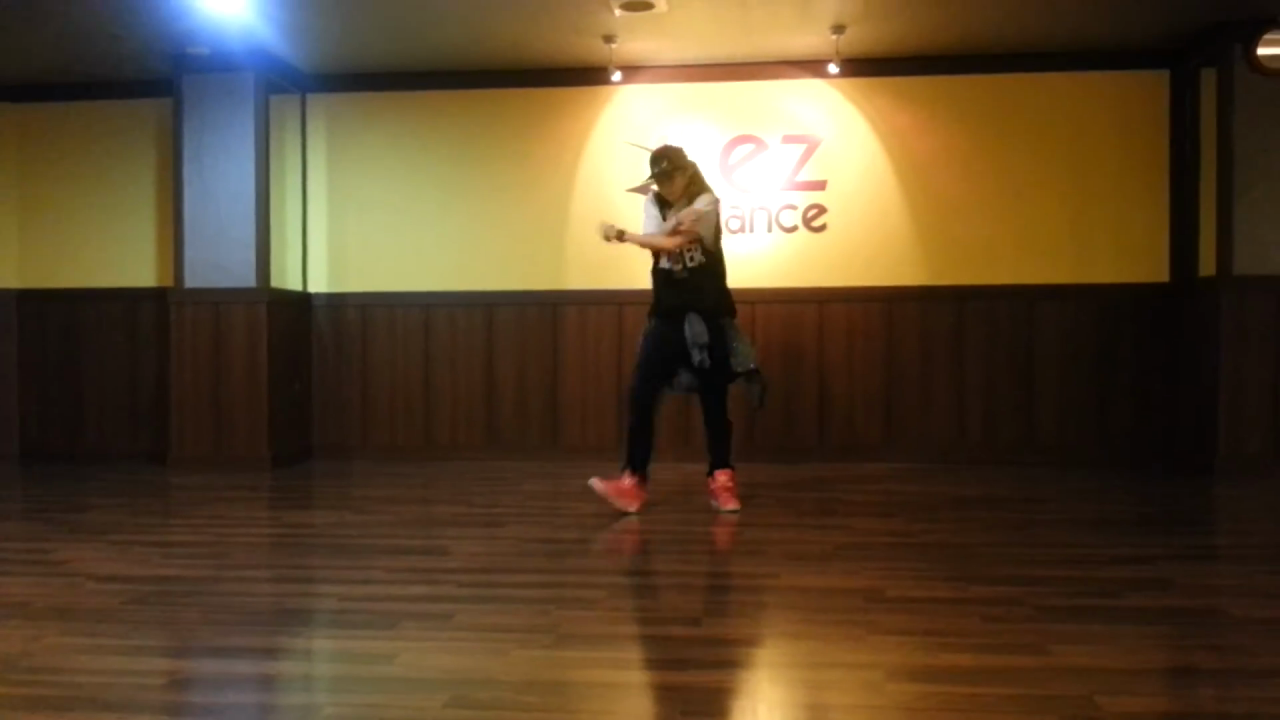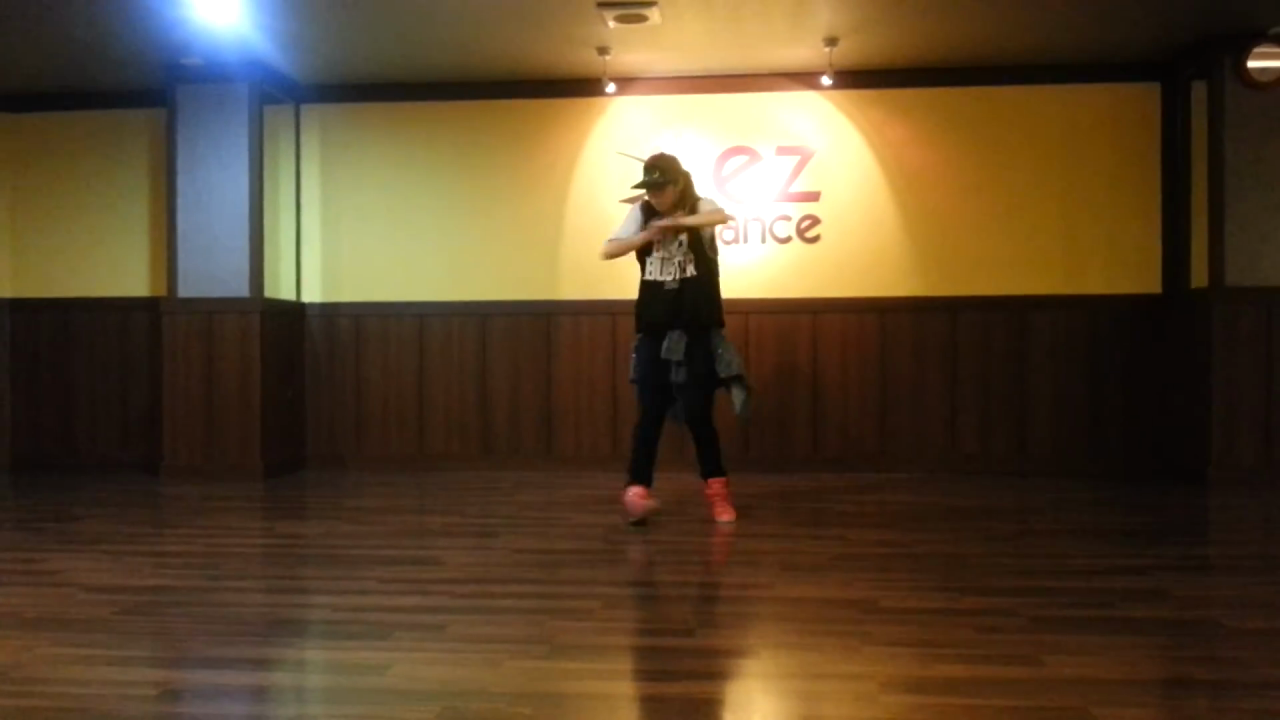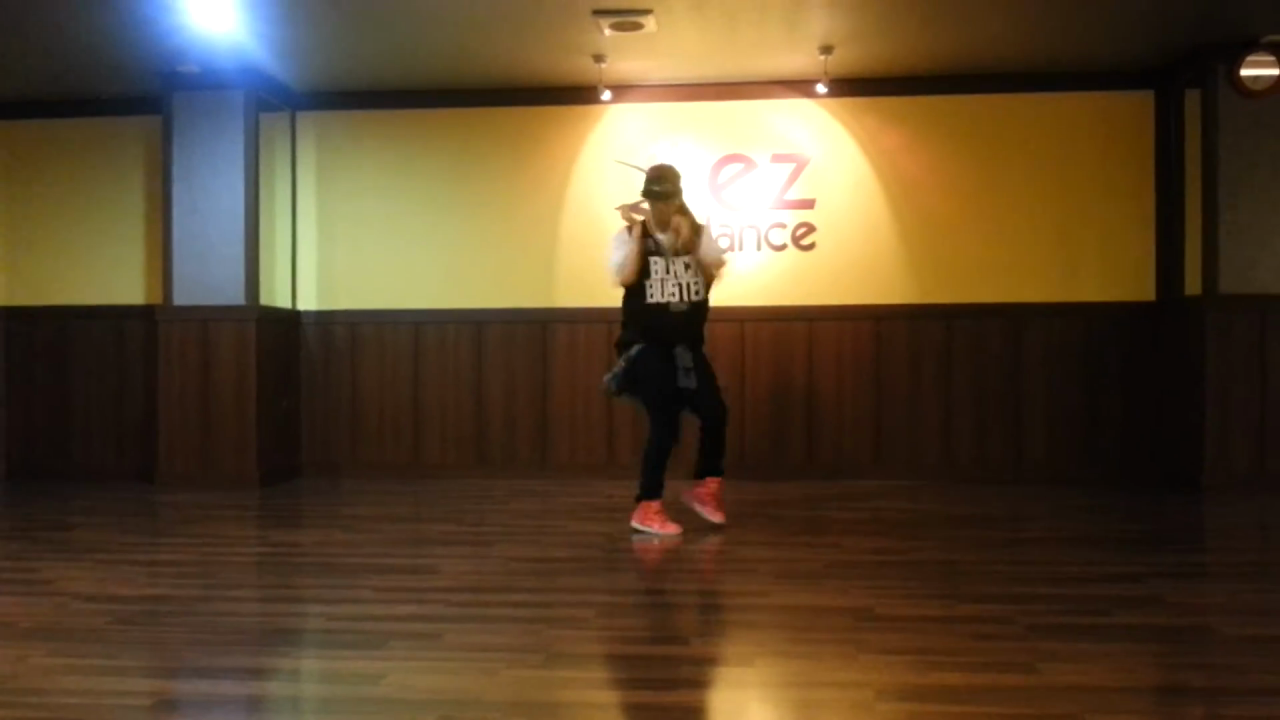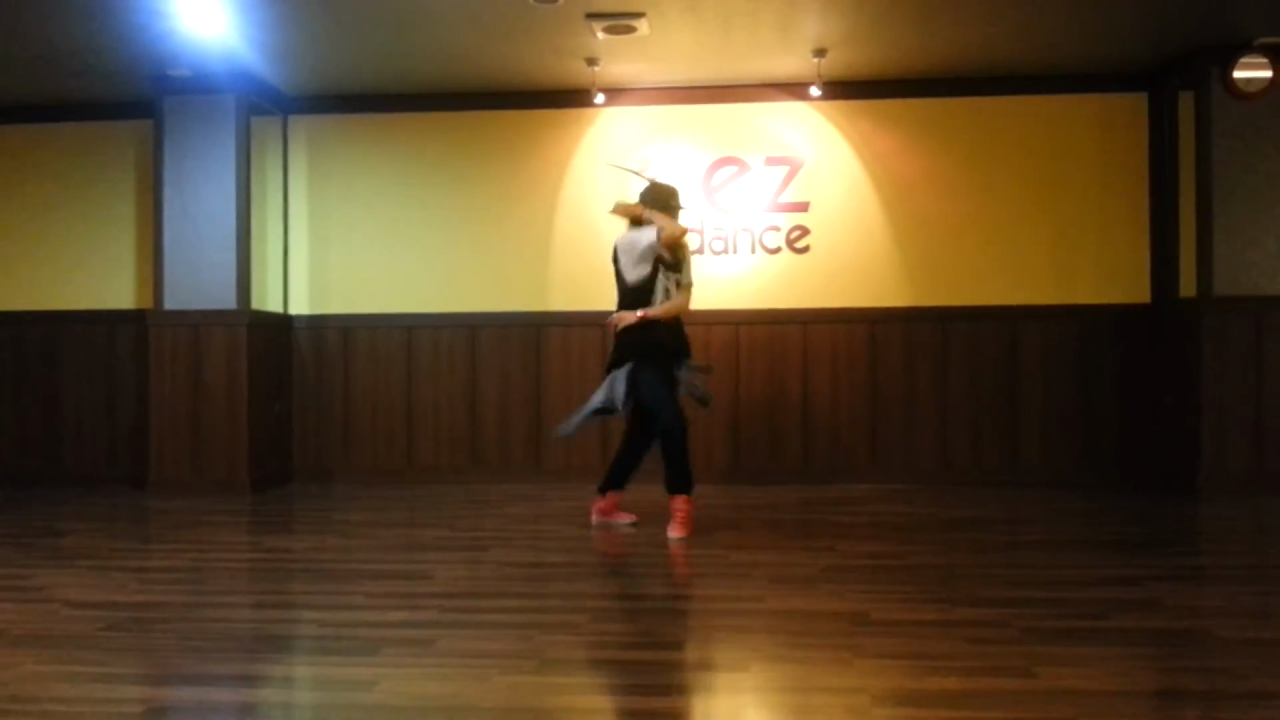
dt=0.2s
person 1, frame 1
left shoulder: (705, 202)
right shoulder: (654, 204)
left elbow: (677, 242)
right elbow: (655, 241)
left wrist: (621, 235)
right wrist: (675, 226)
left hip: (709, 315)
right hip: (668, 316)
left knee: (713, 400)
right knee: (642, 392)
left ankle: (722, 481)
right ankle: (632, 483)
person 1, frame 2
left shoulder: (698, 208)
right shoulder: (640, 215)
left elbow: (720, 216)
right elbow: (609, 251)
left wrist: (676, 223)
right wrist: (649, 235)
left hip: (696, 329)
right hip: (654, 330)
left knee: (696, 411)
right knee: (652, 410)
left ankle: (716, 490)
right ankle: (637, 491)
person 1, frame 3
left shoulder: (697, 233)
right shoulder: (629, 235)
left elbow: (715, 271)
right elbow: (624, 278)
right wrist: (637, 231)
left hip: (687, 342)
right hip: (648, 343)
left knee: (715, 413)
right knee: (665, 422)
left ankle: (706, 491)
right ankle: (647, 508)
person 1, frame 4
left shoulder: (677, 255)
right shoulder: (631, 241)
left elbow: (680, 303)
right elbow: (676, 232)
left wrist: (640, 315)
right wrist: (640, 213)
left hip: (665, 356)
right hip: (639, 357)
left knee: (641, 433)
right knee: (673, 423)
left ankle: (606, 501)
right ankle: (679, 503)
